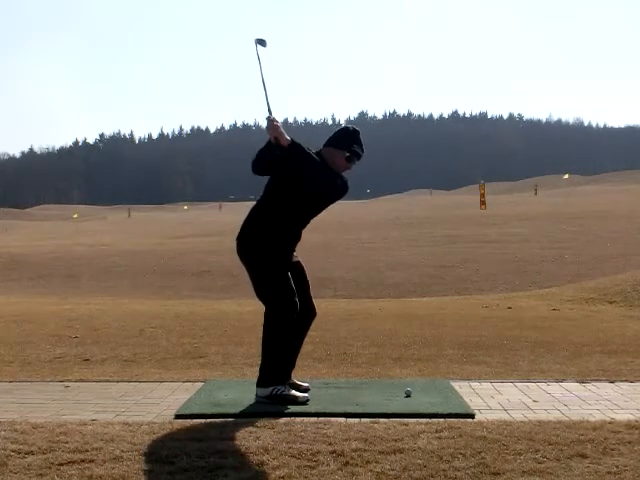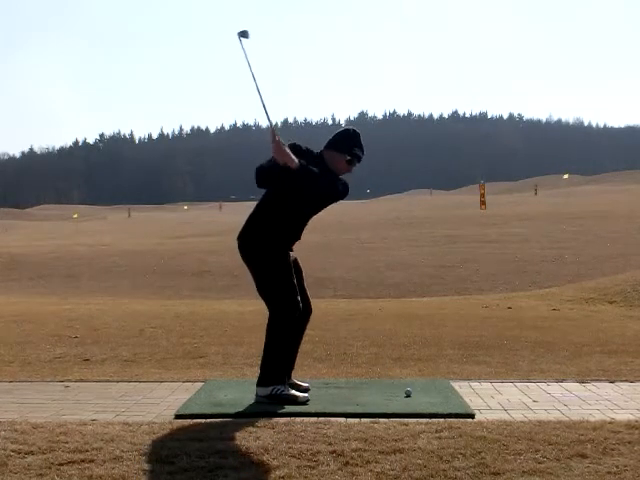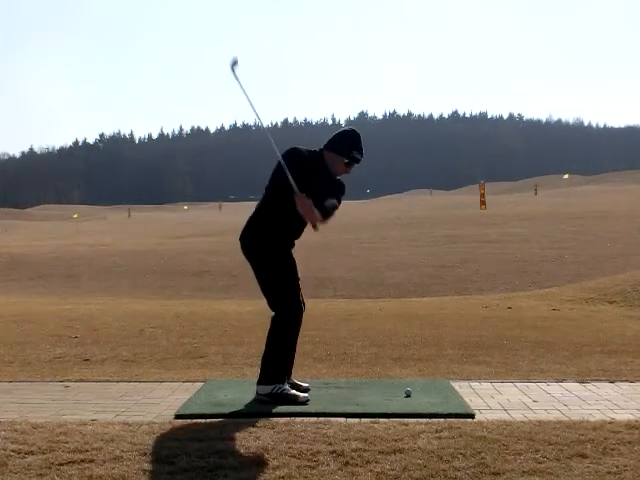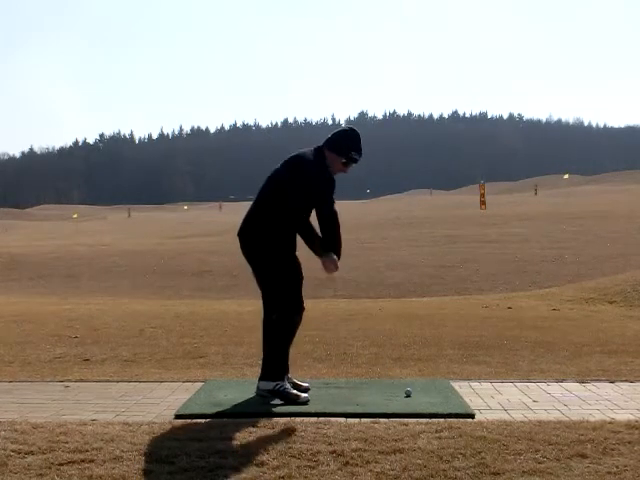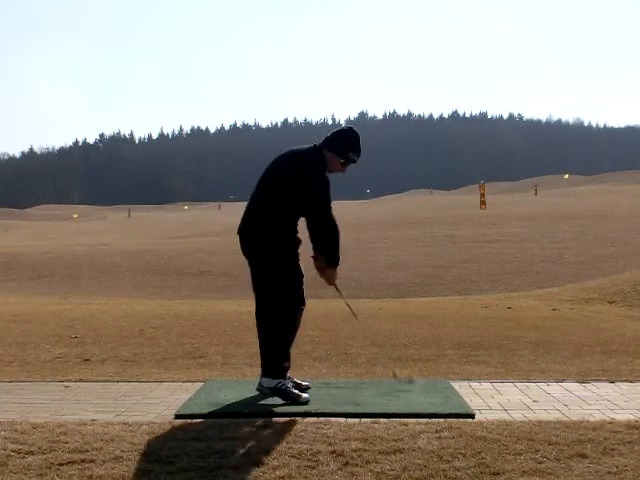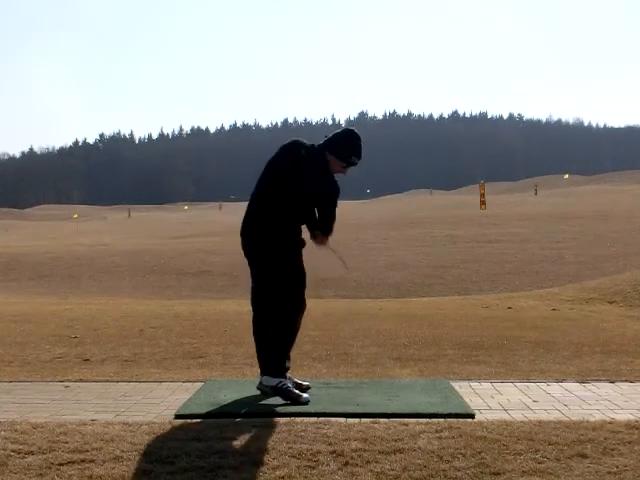
dt=0.2s
person 1, frame 1
left shoulder: (338, 185)
right shoulder: (291, 155)
left elbow: (317, 175)
right elbow: (259, 166)
left wrist: (287, 143)
right wrist: (275, 142)
left hip: (284, 248)
right hip: (257, 243)
left knee: (305, 312)
right knee: (283, 308)
left ankle: (282, 376)
right ankle: (269, 385)
person 1, frame 2
left shoulder: (338, 186)
right shoulder: (298, 153)
left elbow: (320, 185)
right elbow: (262, 178)
left wrist: (295, 165)
right wrist: (279, 160)
left hip: (281, 246)
right hip: (259, 242)
left knee: (301, 310)
right knee: (286, 309)
left ankle: (282, 376)
right ankle: (269, 384)
person 1, frame 3
left shoulder: (336, 186)
right shoulder: (298, 158)
left elbow: (329, 205)
right elbow: (275, 195)
left wrist: (316, 211)
right wrist: (302, 210)
left hip: (277, 243)
right hip: (263, 241)
left knee: (291, 308)
right knee: (289, 308)
left ankle: (281, 375)
right ankle: (269, 383)
person 1, frame 4
left shoulder: (323, 177)
right shoulder: (305, 165)
left elbow: (328, 217)
right elbow: (298, 215)
left wrist: (332, 253)
right wrist: (324, 253)
left hip: (259, 238)
right hip: (267, 239)
left knee: (277, 306)
right knee: (290, 306)
left ankle: (276, 374)
right ankle: (271, 379)
person 1, frame 5
left shoulder: (300, 157)
right shoulder: (316, 176)
left elbow: (312, 213)
right elbow: (325, 220)
left wrist: (319, 256)
right wrist: (331, 263)
left hip: (252, 234)
right hip: (274, 239)
left knee: (268, 305)
right knee: (290, 305)
left ankle: (274, 373)
right ankle: (274, 376)
person 1, frame 6
left shoulder: (294, 149)
right shoulder: (327, 185)
right elbow: (326, 220)
left wrist: (313, 229)
right wrist: (321, 234)
left hip: (252, 235)
right hip: (281, 240)
left knee: (264, 306)
right knee: (291, 306)
left ankle: (271, 373)
right ankle: (274, 375)
